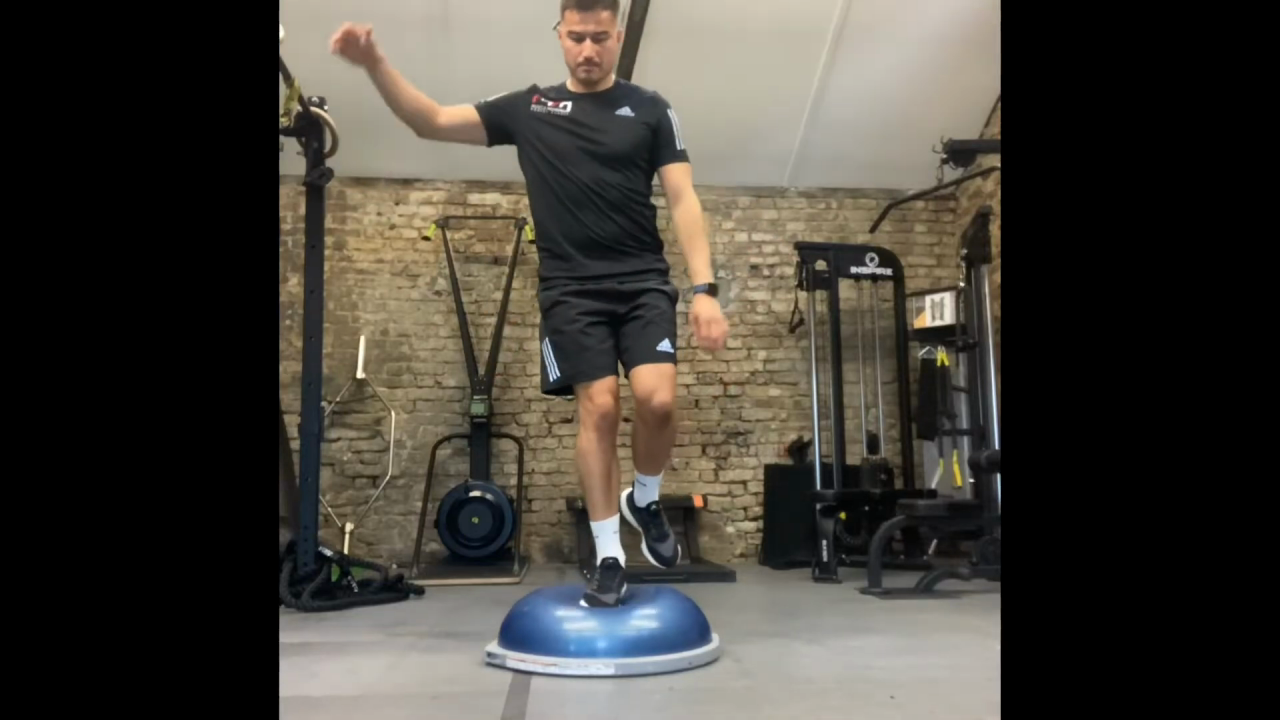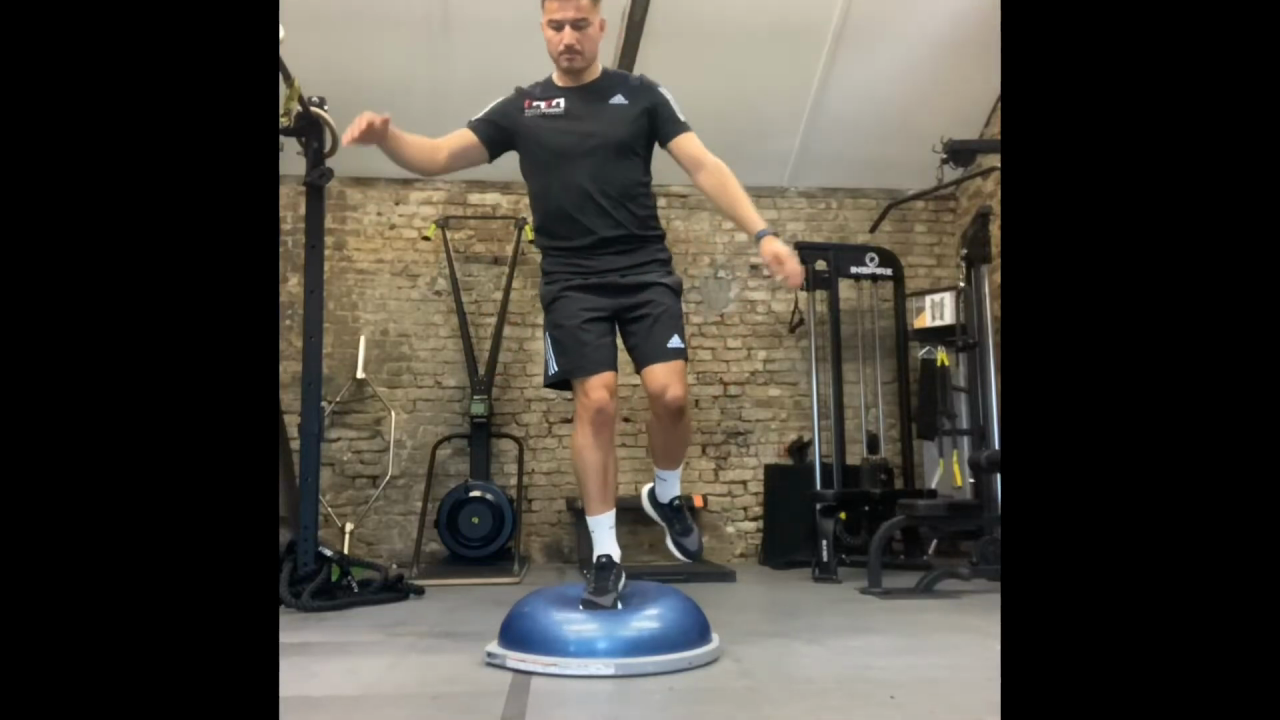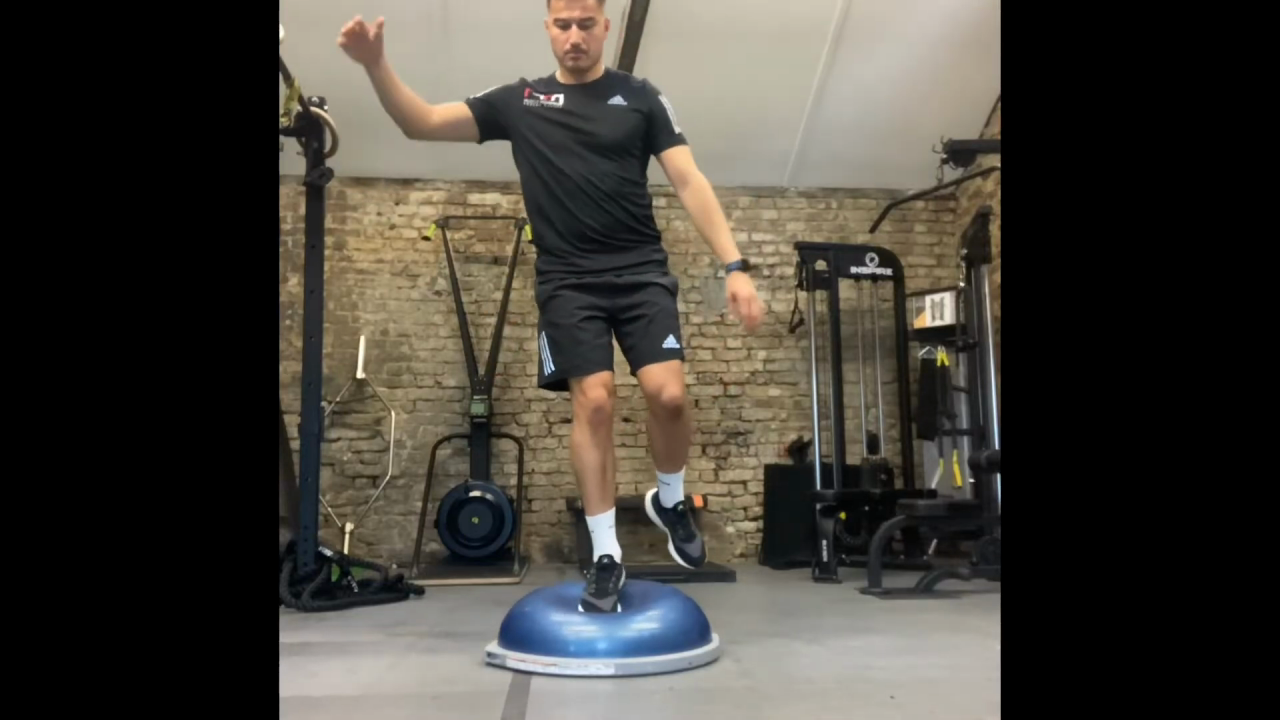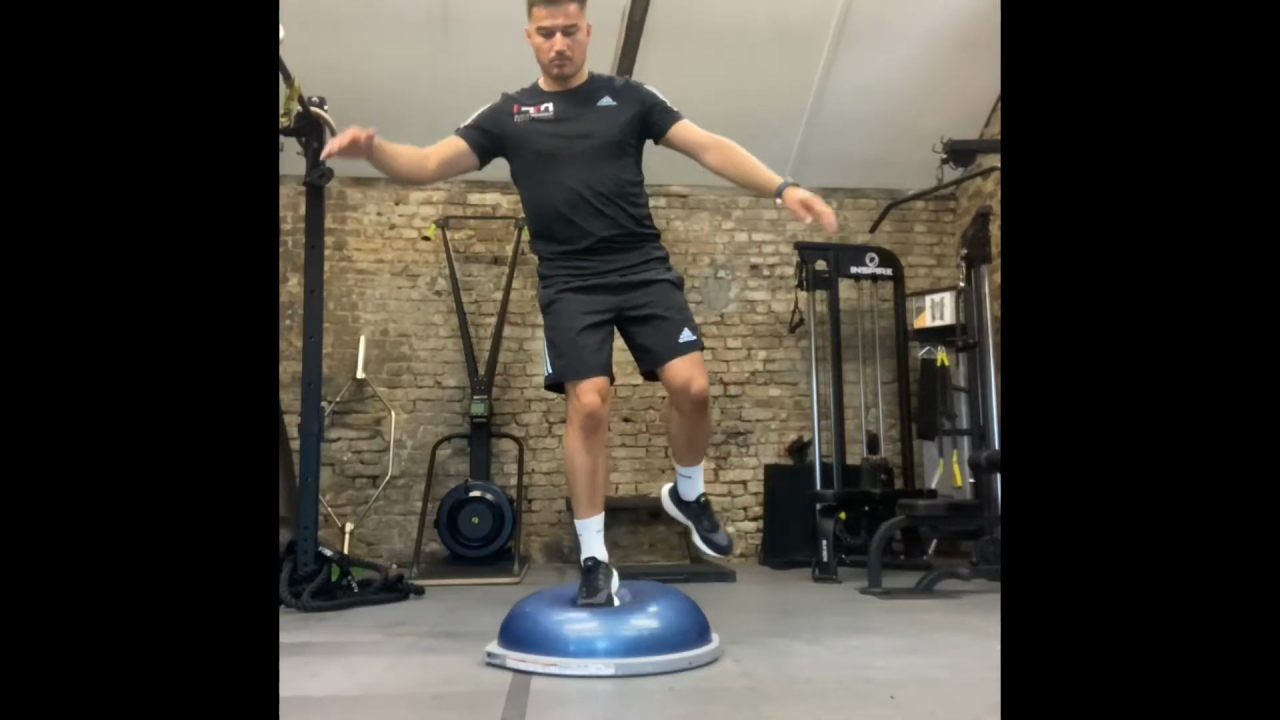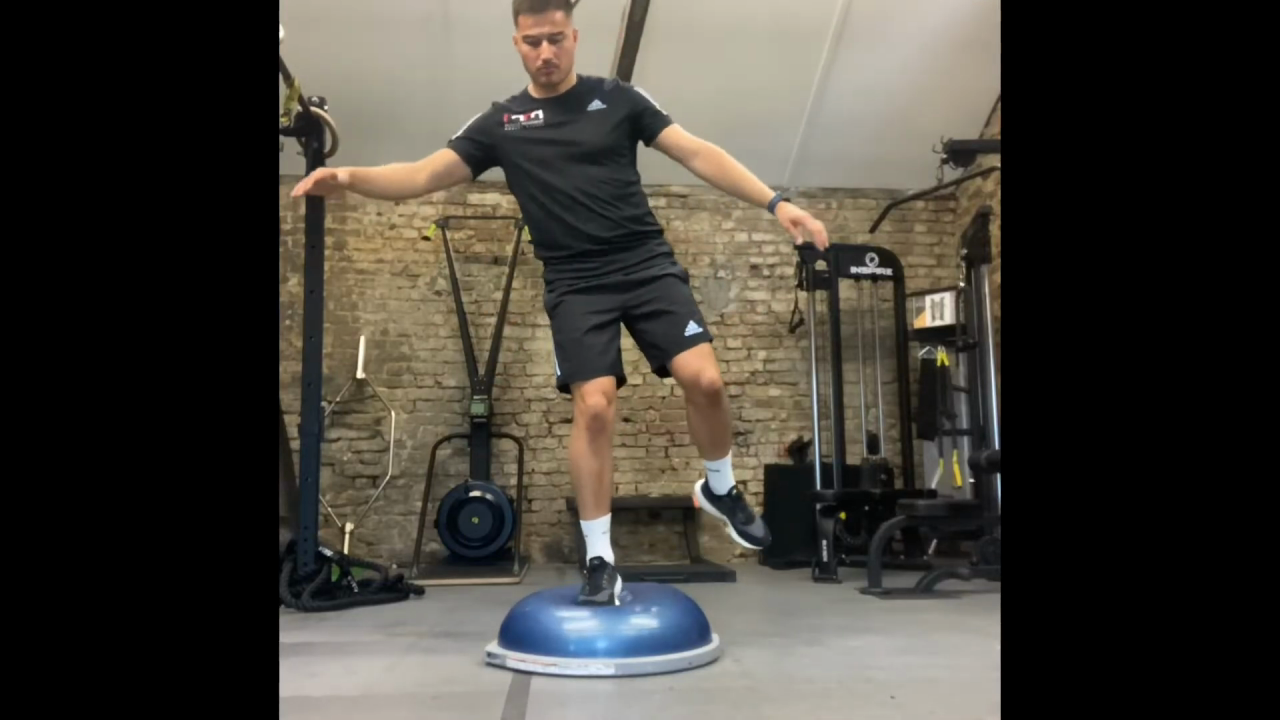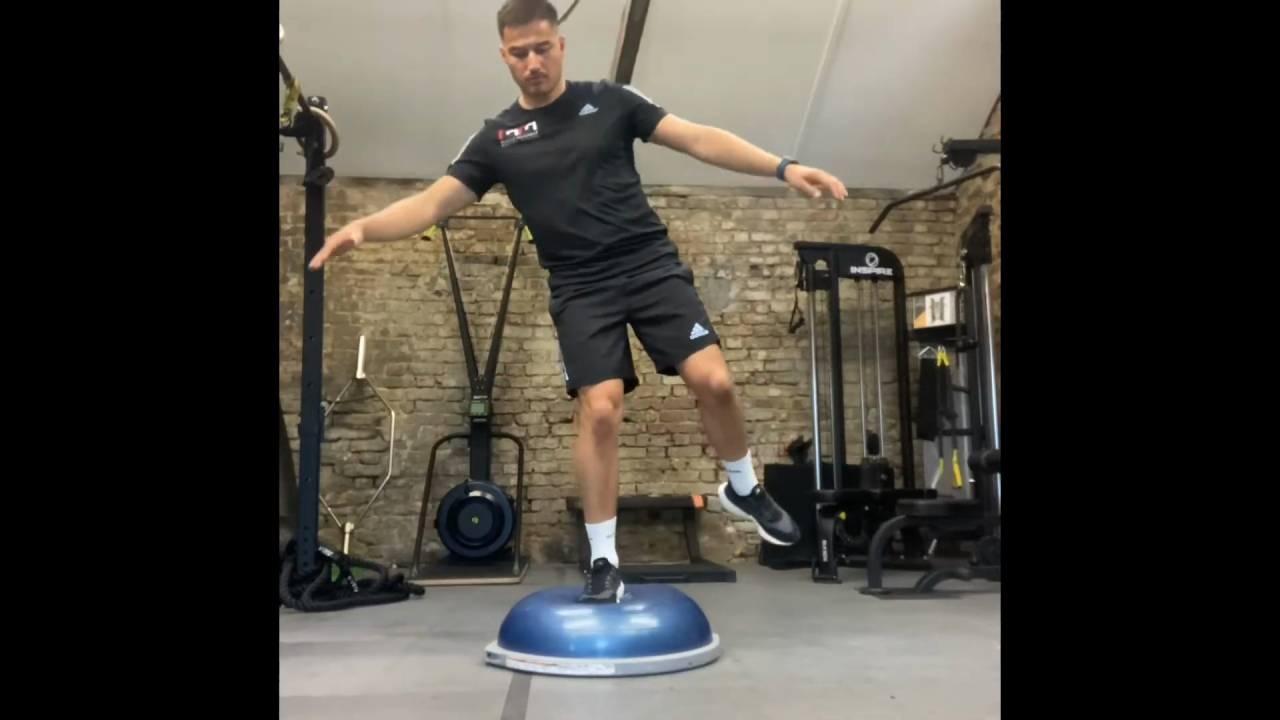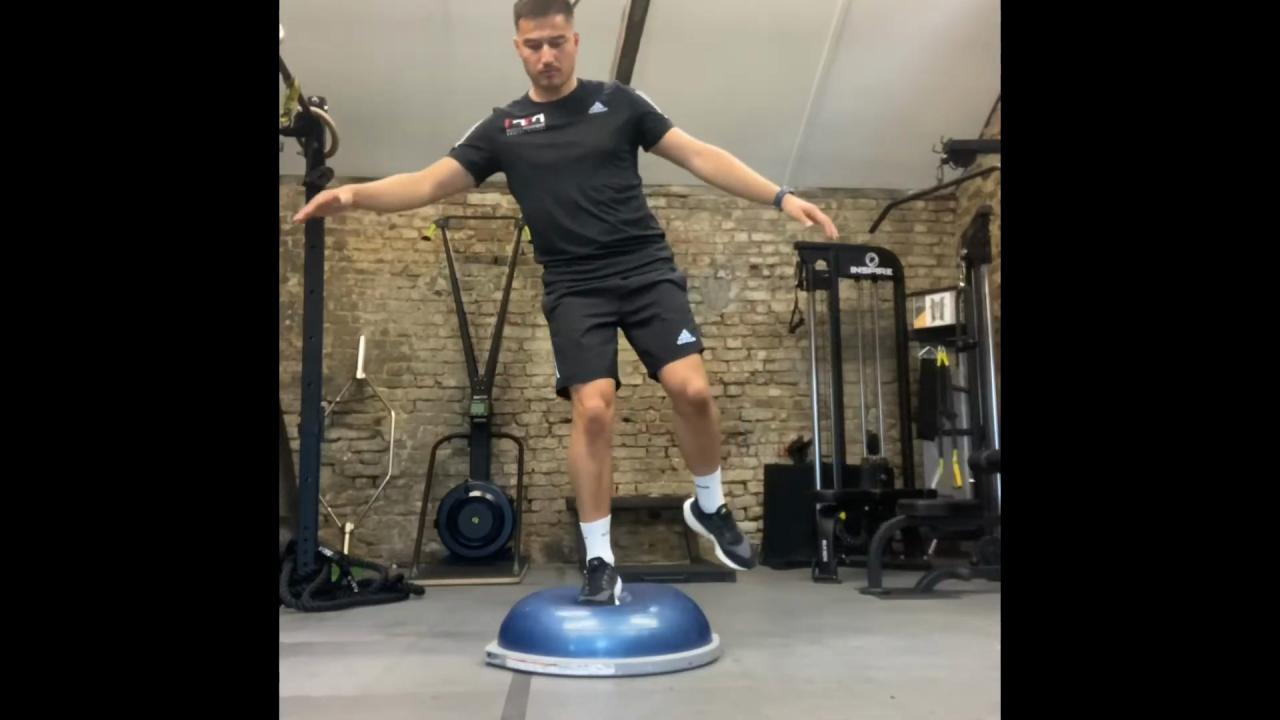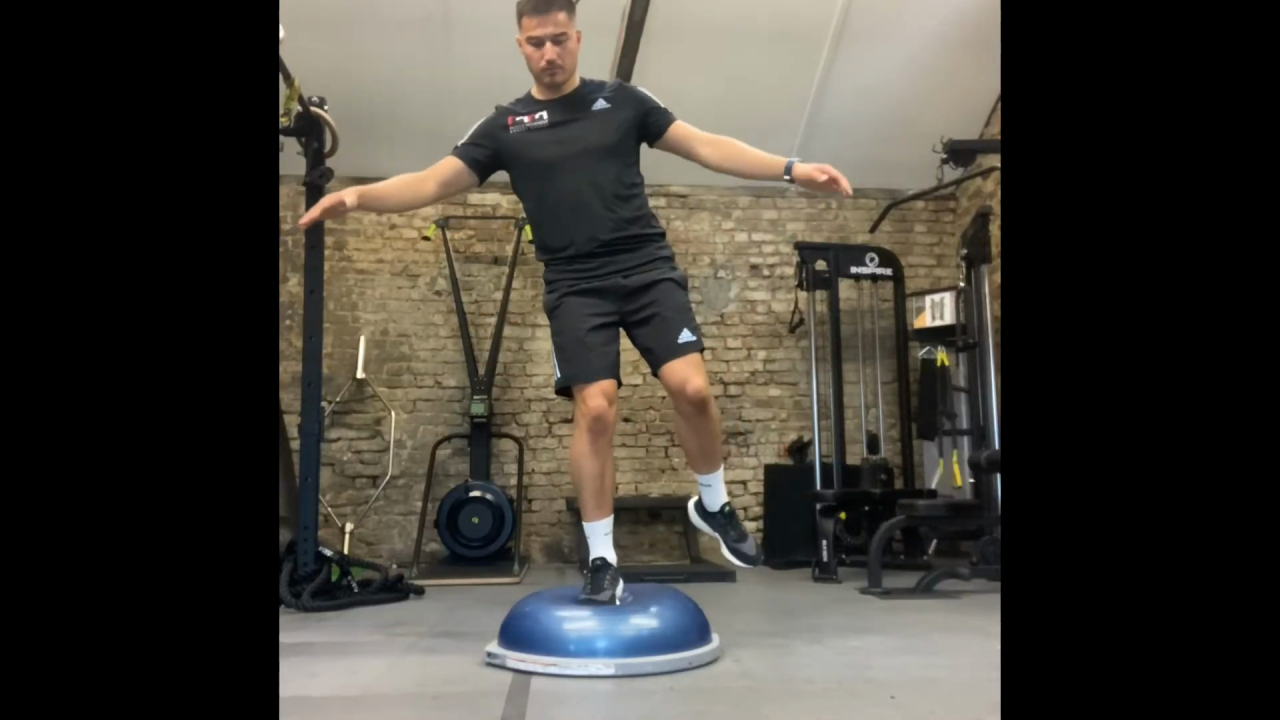
dt=0.4s
person 1, frame 1
left shoulder: (650, 109)
right shoulder: (527, 108)
left elbow: (683, 200)
right elbow: (429, 122)
left wrist: (705, 288)
right wrist: (374, 62)
left hip: (642, 280)
right hip: (571, 286)
left knee: (657, 400)
right knee: (598, 407)
left ankle: (645, 501)
right ankle: (609, 558)
person 1, frame 2
left shoulder: (642, 95)
right shoulder: (521, 108)
left elbow: (704, 167)
right elbow: (436, 156)
left wrist: (763, 234)
right wrist: (385, 137)
left hip: (643, 269)
right hip: (572, 280)
left knee: (669, 394)
right knee: (595, 402)
left ankle: (665, 496)
right ankle: (606, 556)
person 1, frame 3
left shoulder: (641, 98)
right shoulder: (518, 101)
left elbow: (689, 181)
right elbow: (421, 122)
left wrist: (734, 266)
right wrist: (375, 63)
left hip: (640, 269)
right hip: (567, 279)
left knee: (668, 393)
right knee: (593, 401)
left ankle: (669, 501)
right ankle: (606, 556)
person 1, frame 4
left shoulder: (628, 96)
right shoulder: (508, 114)
left elbow: (708, 147)
right elbow: (430, 163)
left wrist: (782, 188)
right wrist: (373, 147)
left hip: (643, 269)
right hip: (571, 282)
left knee: (692, 387)
right knee: (588, 406)
left ankle: (687, 494)
right ankle: (594, 561)
person 1, frame 5
left shoulder: (619, 98)
right shoulder: (500, 123)
left elbow: (697, 153)
right elbow: (423, 175)
left wrist: (775, 202)
right wrist: (350, 176)
left hip: (649, 264)
right hip: (575, 283)
left knee: (704, 379)
right knee: (594, 407)
left ankle: (720, 489)
right ankle: (599, 559)
person 1, frame 6
left shoulder: (611, 100)
right shoulder: (497, 139)
left elbow: (697, 139)
right elbow: (430, 204)
left wrist: (783, 168)
right wrist: (362, 228)
left hip: (652, 266)
right hip: (581, 288)
left knee: (713, 382)
right knee: (600, 410)
left ankle: (744, 489)
right ankle: (603, 561)
person 1, frame 7
left shoulder: (619, 101)
right shoulder: (502, 128)
left elbow: (699, 156)
right elbow: (427, 183)
left wrist: (781, 196)
right wrist: (354, 193)
left hip: (647, 268)
right hip: (574, 287)
left knee: (691, 390)
right knee: (592, 410)
left ankle: (710, 507)
right ankle: (598, 560)
person 1, frame 8
left shoulder: (622, 99)
right shoulder: (505, 126)
left elbow: (705, 145)
right elbow: (431, 184)
left wrist: (791, 170)
right wrist: (358, 195)
left hip: (647, 268)
right hip: (575, 285)
left knee: (692, 388)
right knee: (595, 409)
left ankle: (714, 505)
right ankle: (601, 559)
